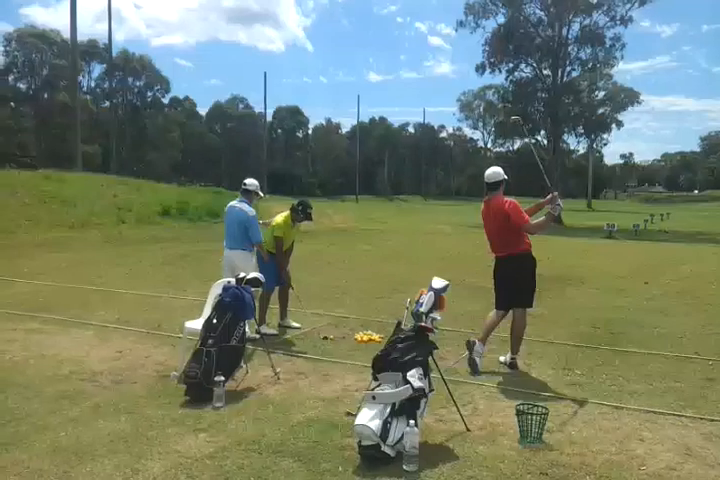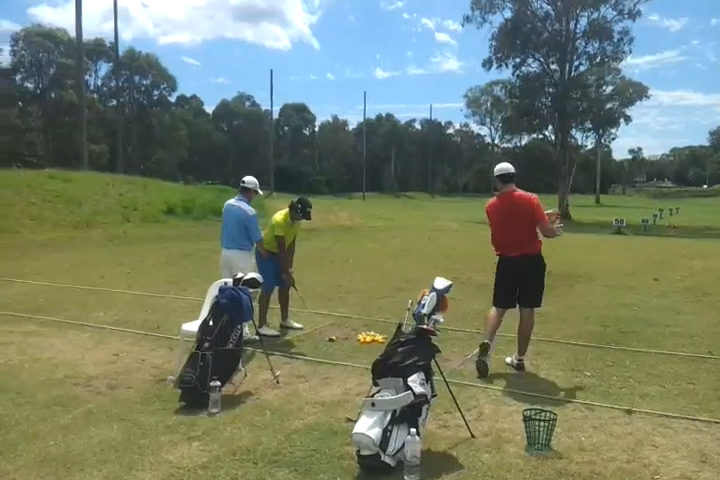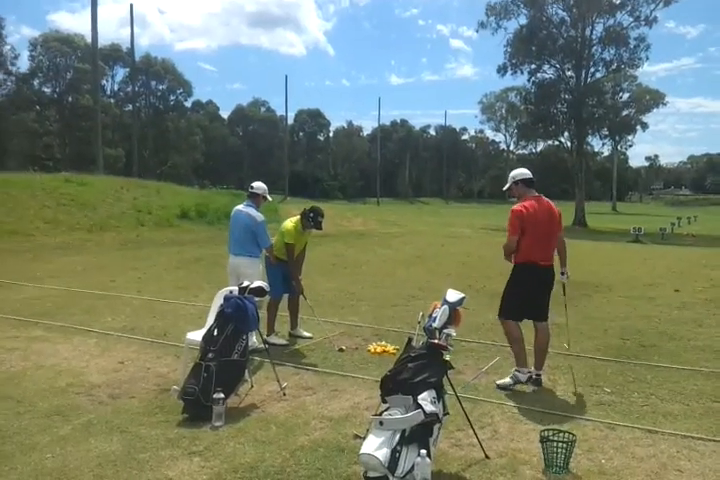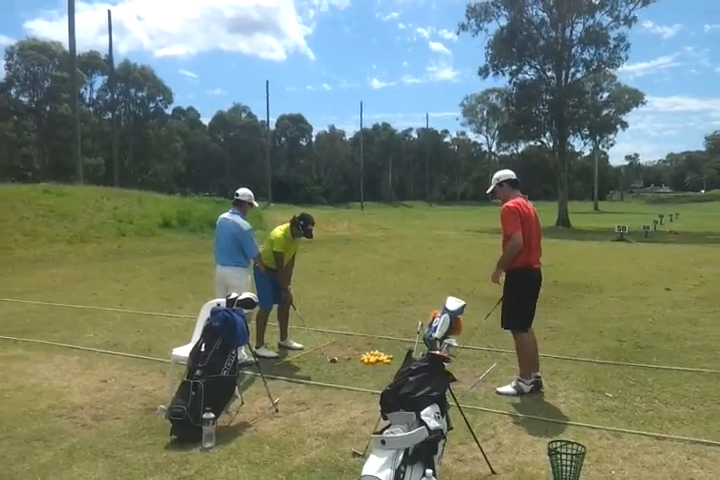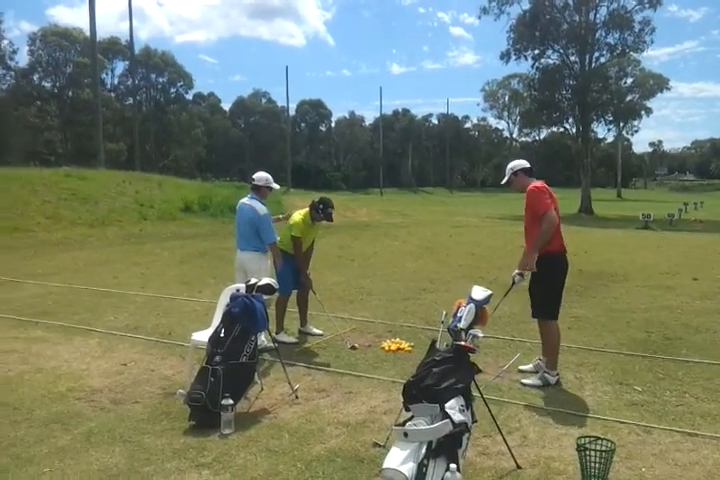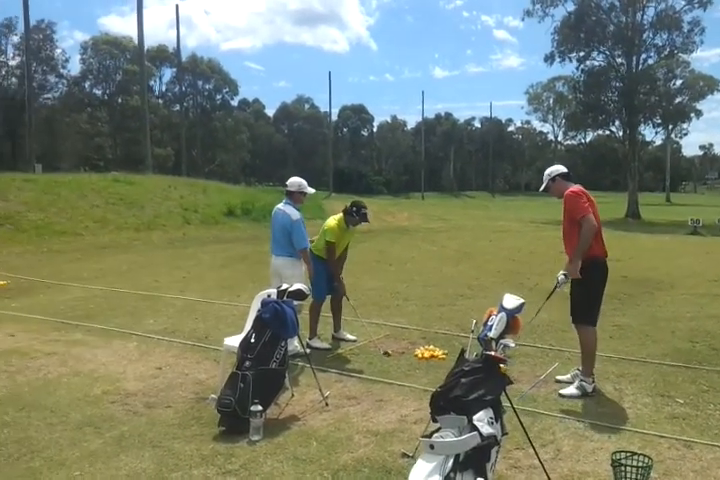
dt=0.5s
person 1, frame 1
left shoulder: (486, 207)
right shoulder: (507, 204)
right elbow: (531, 228)
left wrist: (543, 203)
right wrist: (551, 214)
left hip: (502, 262)
right hip: (520, 261)
left knee: (500, 308)
right knee: (519, 310)
left ankle: (479, 344)
right ankle: (512, 357)
person 1, frame 2
left shoulder: (491, 206)
right shoulder: (530, 200)
right elbow: (546, 231)
left wrist: (543, 214)
right wrist: (556, 228)
left hip: (506, 262)
right hip: (532, 261)
left knee: (499, 306)
right knee: (527, 310)
left ankle: (486, 343)
right ankle: (519, 358)
person 1, frame 3
left shoulder: (519, 210)
right shoulder: (552, 208)
left elbow: (510, 245)
right elbow: (560, 241)
left wrist: (508, 255)
right wrist: (563, 267)
left hip: (525, 271)
right hip: (546, 271)
left knee: (508, 317)
right knee: (541, 322)
left ankle: (522, 370)
right ankle: (537, 373)
person 1, frame 4
left shoulder: (510, 208)
right shoulder: (529, 206)
left elbow: (515, 243)
left wrist: (498, 269)
left hip: (520, 274)
right hip: (532, 271)
left knee: (518, 329)
right knee: (525, 327)
left ankle: (525, 382)
right ankle: (534, 375)
person 1, frame 5
left shoulder: (535, 190)
right shoulder: (537, 192)
left elbow: (552, 221)
right elbow: (534, 235)
left wrist: (534, 254)
right wrist: (521, 268)
left hip: (550, 261)
right hip: (545, 260)
left knee: (548, 317)
right knee: (542, 315)
left ankle: (551, 373)
right ankle: (545, 361)
person 1, frame 6
left shoulder: (573, 194)
right shoulder: (576, 196)
left elbow: (590, 225)
left wrist: (575, 261)
right wrist: (567, 269)
left hip: (590, 267)
right hip: (586, 266)
left knee: (585, 323)
right knee: (582, 322)
left ankle: (587, 381)
right ankle: (584, 371)
person 2, frame 1
left shoulder: (229, 206)
right shoulder: (250, 212)
right elbow: (257, 241)
left wrist: (259, 223)
right wrist: (265, 255)
left hip: (228, 253)
right hip: (243, 256)
person 2, frame 2
left shoulder: (227, 205)
right shoulder: (249, 211)
right elbow: (257, 239)
left hip: (226, 253)
right hip: (242, 256)
right ankle: (242, 332)
person 2, frame 3
left shoulder: (236, 210)
right shoulder: (257, 217)
right elbow: (266, 245)
right wrist: (273, 258)
left hip: (233, 259)
right hip: (250, 263)
right ankle: (249, 341)
person 2, frame 4
left shoulder: (221, 219)
right shoulder: (243, 226)
right elbow: (254, 255)
right wrist: (262, 267)
left hip: (220, 270)
right hip: (237, 273)
right ankle: (238, 354)
person 2, frame 5
left shoulder: (241, 204)
right shoulder: (260, 210)
right elbow: (270, 241)
left wrist: (279, 218)
right wrist: (278, 258)
left hip: (240, 255)
right hip: (256, 258)
right ankle: (257, 340)
person 2, frame 6
left shoulder: (277, 209)
right shoulder: (295, 216)
right elbow: (301, 248)
left wrist: (309, 240)
right wrist: (309, 265)
left hip: (275, 260)
right hip: (291, 264)
right ankle: (290, 346)
person 3, frame 1
left shoulder: (296, 222)
right shoulder: (280, 222)
left elbow: (290, 244)
right elbow: (278, 249)
left wrist: (286, 266)
right wrist: (284, 271)
left hip: (279, 254)
right hip: (267, 254)
left knee: (285, 286)
right knee: (268, 288)
left ankle: (283, 319)
right ankle: (261, 324)
person 3, frame 2
left shoulder: (296, 220)
right shoulder: (279, 220)
left elbow: (292, 244)
right elbow: (282, 249)
left wrist: (290, 267)
right wrist: (287, 273)
left hip: (278, 254)
right hip: (266, 253)
left knee: (285, 285)
right knee: (268, 288)
left ankle: (285, 320)
right ankle: (262, 326)
person 3, frame 3
left shoulder: (307, 227)
right shoulder: (290, 227)
left elbow: (302, 251)
right elbow: (290, 257)
left wrist: (298, 274)
right wrist: (297, 281)
left hip: (288, 261)
right hip: (275, 260)
left knee: (295, 293)
right knee: (276, 296)
left ankle: (294, 328)
right ankle: (270, 334)
person 3, frame 4
left shoulder: (297, 235)
right shoulder: (279, 235)
left elbow: (291, 260)
right elbow: (279, 266)
left wrist: (288, 284)
right wrist: (286, 291)
left hip: (276, 270)
right hip: (264, 269)
left knee: (285, 303)
right knee: (266, 307)
left ankle: (284, 339)
right ankle: (259, 346)
person 3, frame 5
left shoulder: (316, 220)
right shoulder: (298, 220)
left elbow: (310, 245)
right elbow: (298, 251)
left wrist: (306, 269)
right wrist: (305, 275)
left hip: (296, 255)
right hip: (284, 254)
left knee: (304, 289)
right knee: (285, 292)
left ankle: (304, 325)
right ankle: (279, 332)
person 3, frame 6
left shoulder: (351, 225)
right shoulder: (332, 226)
left elbow: (344, 250)
right elbow: (330, 256)
left wrist: (339, 274)
right wrist: (338, 280)
left hip: (330, 260)
right hip: (318, 259)
left knee: (338, 294)
right knee: (319, 297)
left ankle: (337, 331)
right ankle: (312, 338)
